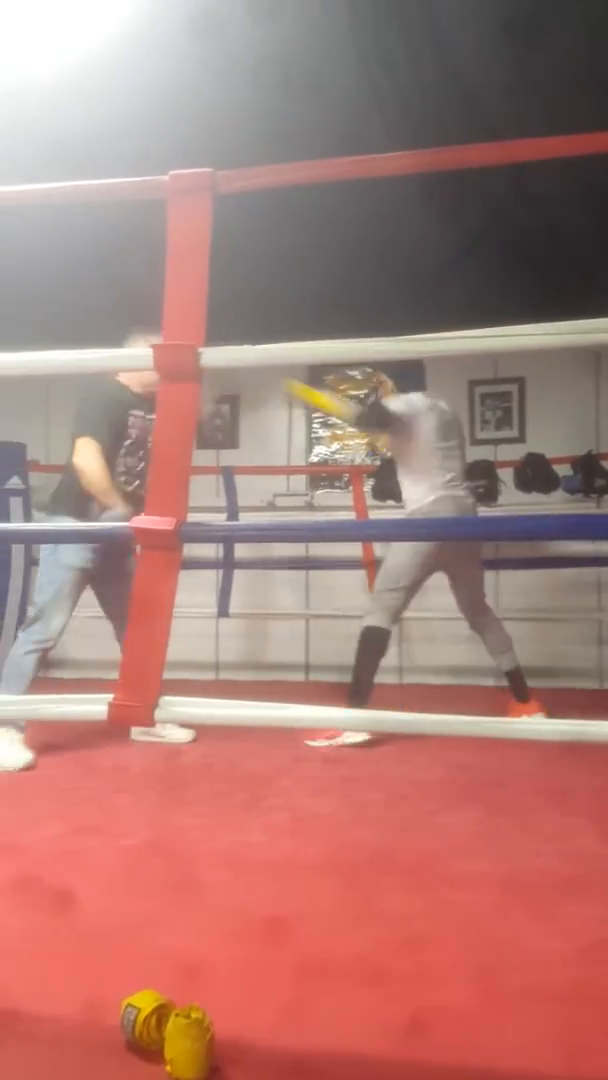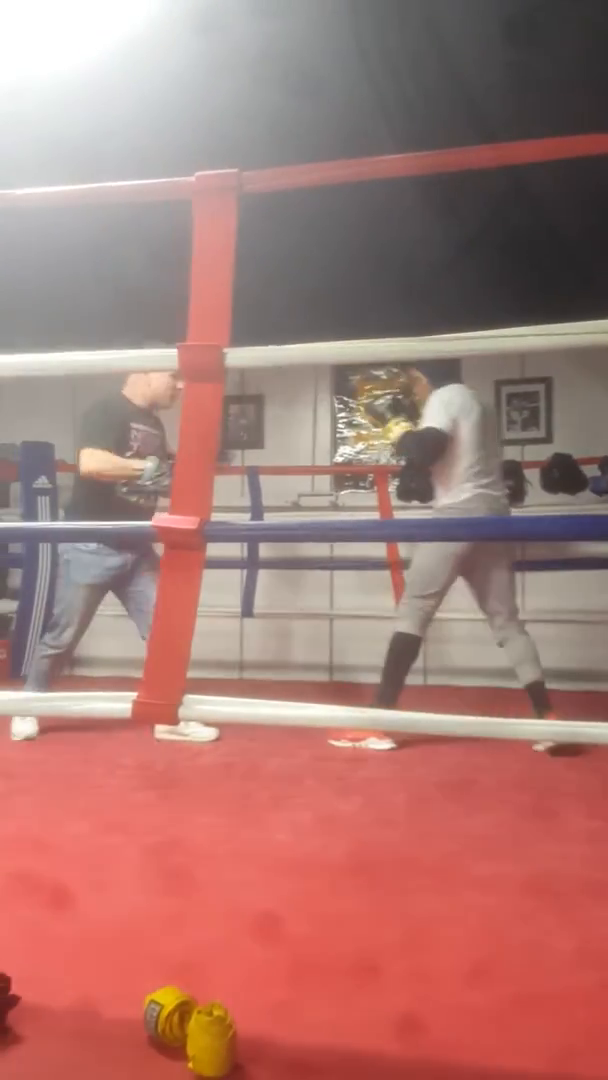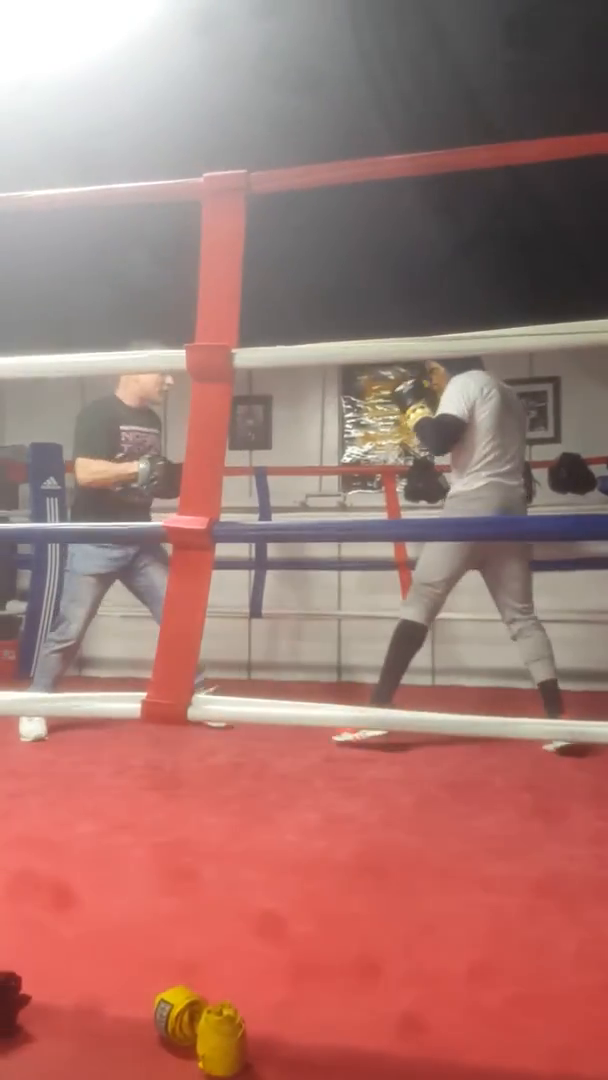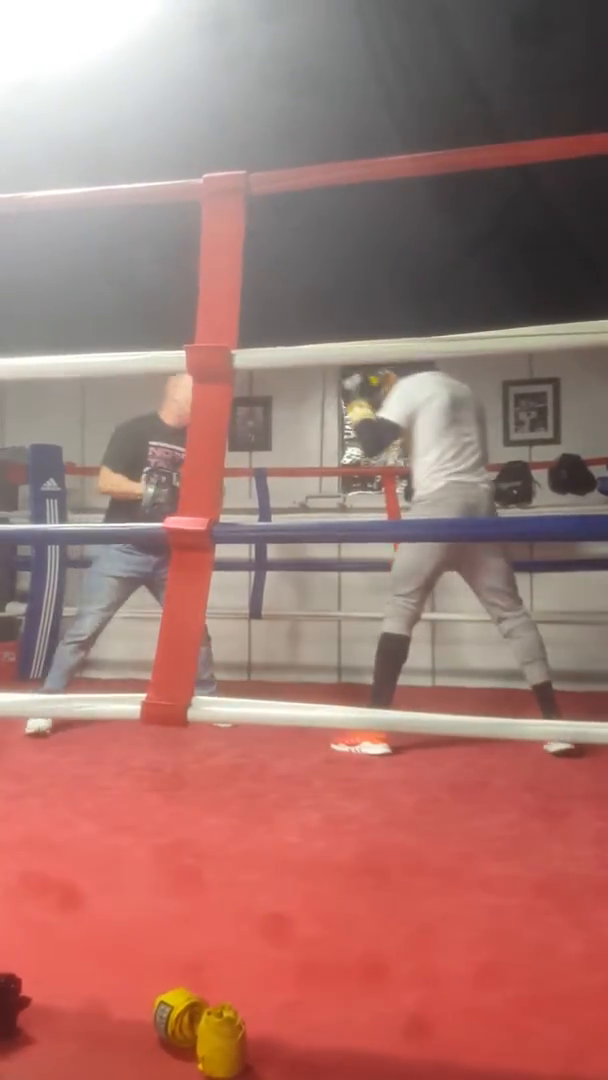
dt=0.3s
person 1, frame 1
left shoulder: (411, 404)
right shoulder: (444, 410)
left elbow: (372, 418)
left hip: (428, 518)
right hip: (462, 515)
left knee: (382, 606)
right knee: (478, 611)
right ankle: (525, 702)
person 1, frame 2
left shoulder: (446, 397)
right shoulder: (479, 405)
left elbow: (424, 453)
left hip: (459, 516)
right hip: (493, 515)
left knee: (413, 611)
right knee: (506, 621)
right ankle: (546, 718)
person 1, frame 3
left shoulder: (465, 384)
right shoulder: (508, 396)
left elbow: (439, 438)
left wrist: (414, 407)
left hip: (471, 506)
right hip: (511, 508)
left knee: (420, 602)
right knee: (521, 616)
right ankle: (556, 721)
person 1, frame 4
left shoulder: (410, 386)
right shoulder: (461, 391)
left elbow: (372, 444)
left wrist: (358, 402)
left hip: (438, 506)
right hip: (479, 505)
left knee: (401, 609)
right knee: (511, 612)
left ankle: (374, 729)
right ankle: (554, 722)
person 2, frame 1
left shoulder: (148, 404)
right shoulder: (106, 397)
right elbow: (86, 458)
right wrist: (118, 513)
left hip: (114, 538)
right hip: (73, 531)
right knee: (45, 630)
person 2, frame 2
left shoulder: (154, 421)
right shoulder: (107, 412)
left elbow: (162, 474)
right elbow: (89, 464)
right wrist: (149, 468)
left hip: (135, 546)
right hip: (91, 545)
right knee: (63, 633)
person 2, frame 3
left shoulder: (151, 421)
right shoulder: (98, 415)
right elbow: (85, 473)
left wrist: (172, 479)
right wrist: (141, 468)
left hip: (139, 541)
right hip: (95, 542)
right knee: (69, 629)
left ankle: (194, 693)
person 2, frame 4
right shoulder: (135, 431)
right elbow: (106, 481)
right wrist: (150, 491)
left hip: (168, 553)
right hip: (123, 549)
right knee: (85, 627)
left ankle: (207, 700)
